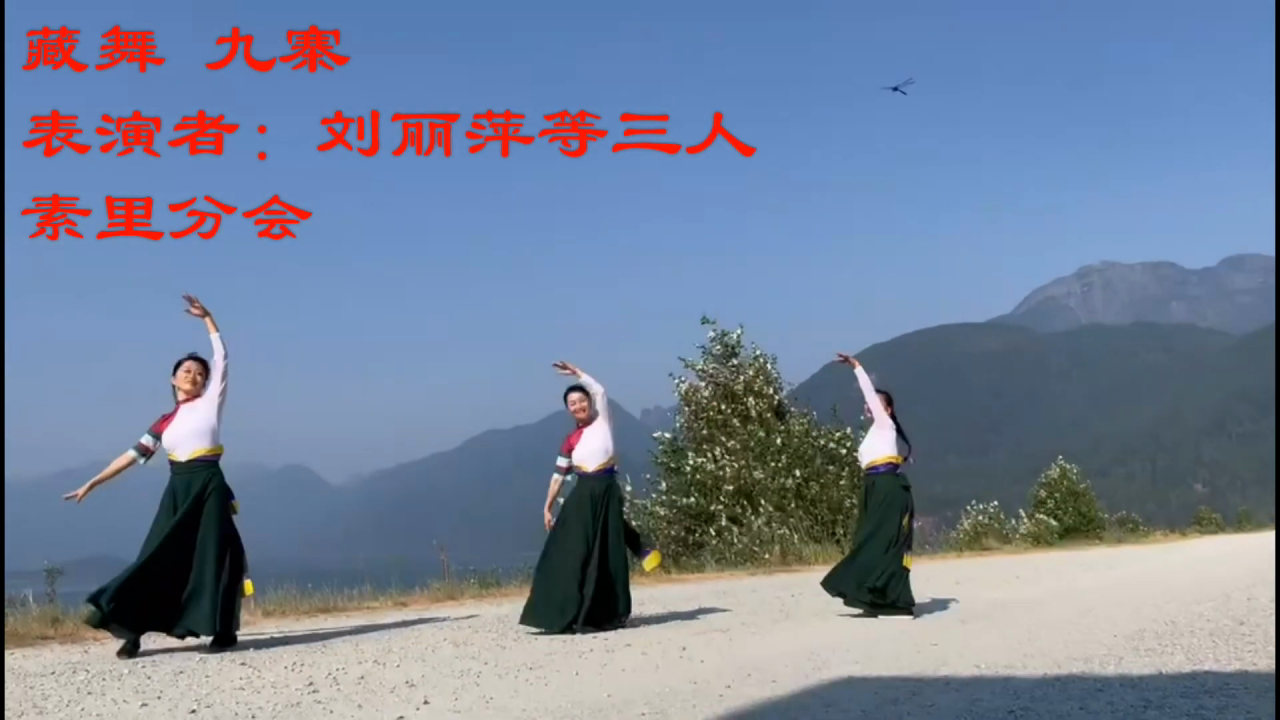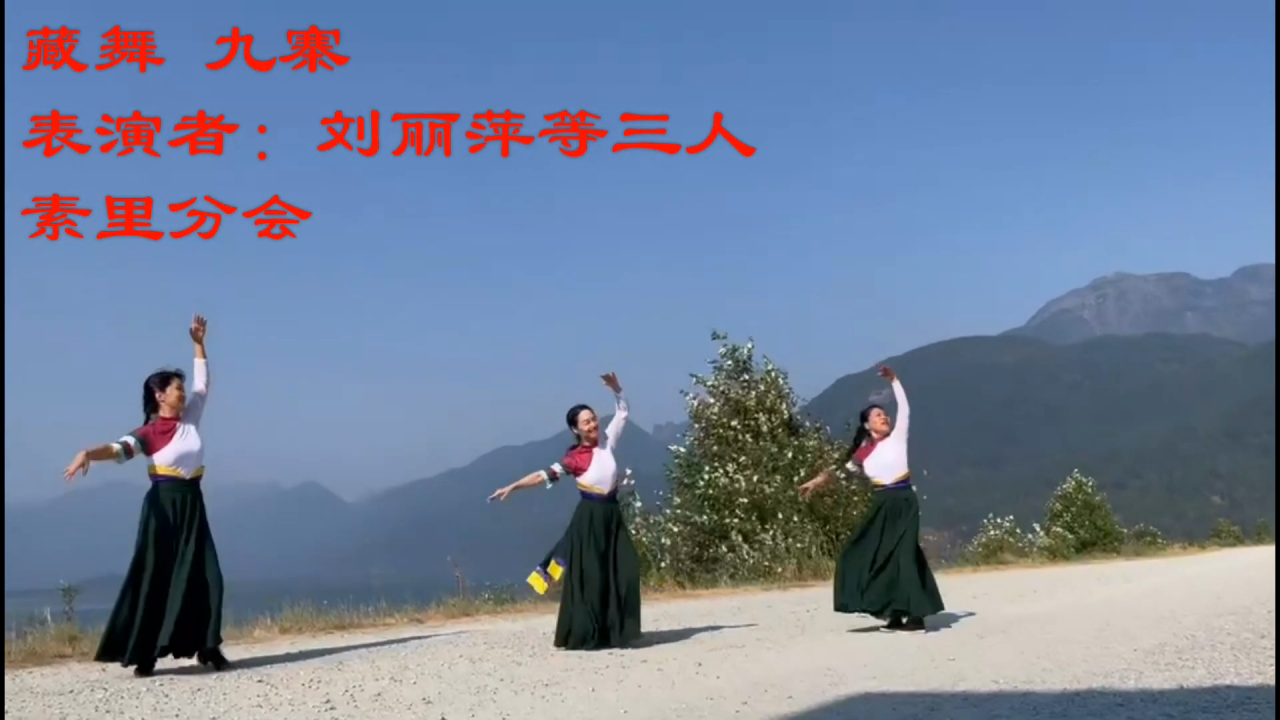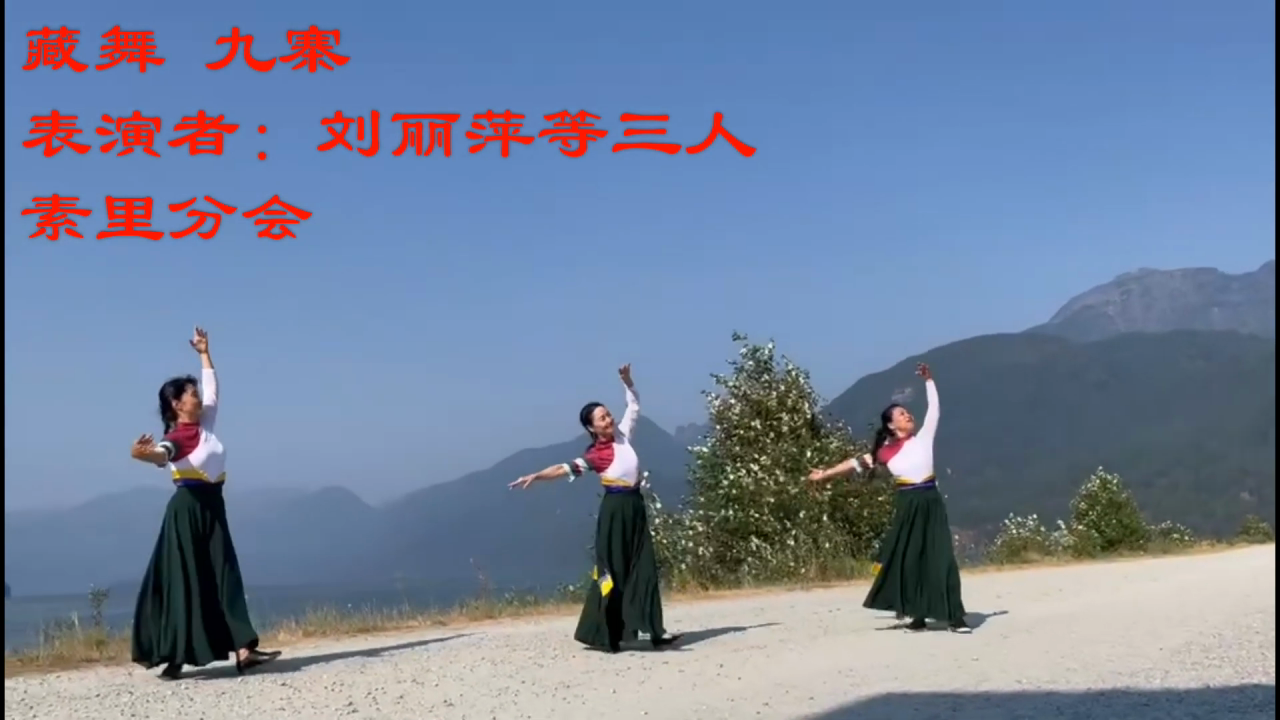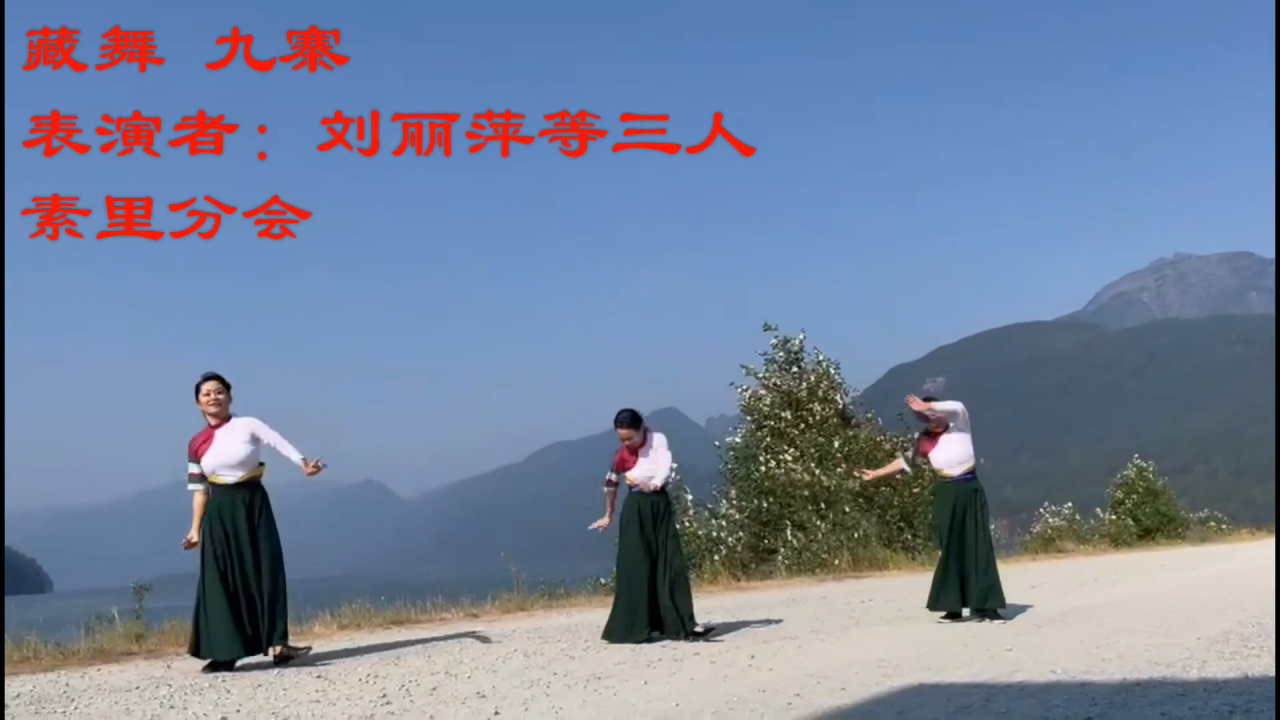
dt=0.5s
person 1, frame 1
left shoulder: (210, 403)
right shoulder: (164, 423)
left elbow: (221, 359)
right elbow: (134, 455)
left wrist: (207, 317)
right wrist: (93, 483)
left hip: (208, 485)
right hip: (178, 489)
left knee: (211, 558)
right knee: (160, 557)
left ankle: (223, 632)
right ankle: (131, 629)
person 1, frame 2
left shoulder: (192, 423)
right shoulder: (147, 433)
left elbow: (202, 383)
right elbow: (115, 451)
left wrist: (199, 343)
right wrist: (87, 454)
left hip: (192, 504)
right hip: (164, 506)
left knee: (203, 576)
right knee: (156, 577)
left ankle: (205, 646)
right ankle: (145, 655)
person 1, frame 3
left shoulder: (206, 427)
right shoulder: (174, 438)
left elbow: (212, 390)
right elbow: (159, 455)
left wrist: (204, 353)
right wrist: (141, 452)
left hip: (213, 509)
right hip: (188, 510)
left knee: (225, 579)
right knee: (185, 582)
left ankle: (243, 651)
right ankle: (175, 658)
person 1, frame 4
left shoulder: (247, 426)
right shoulder: (196, 444)
left elbow: (278, 442)
right elbow: (198, 488)
left wrist: (304, 462)
right wrist: (195, 527)
left hip: (252, 506)
right hip: (220, 510)
left knee: (265, 576)
right knee: (221, 578)
left ankle: (277, 646)
right ankle: (225, 652)
person 2, frame 1
left shoulder: (602, 423)
right shoulder: (572, 439)
left elbow: (600, 392)
right elbow: (558, 475)
left wrist: (578, 374)
right wrist: (548, 507)
left hip: (606, 491)
right hip: (583, 492)
left knee: (608, 555)
right knee: (572, 555)
left ankle: (609, 614)
right ankle: (565, 617)
person 2, frame 2
left shoulder: (607, 442)
right shoulder: (574, 458)
left elbow: (623, 412)
right elbow: (543, 475)
left wrist: (616, 388)
right wrist: (512, 486)
left hip: (612, 514)
right hip: (589, 516)
left knee: (625, 570)
right knee: (590, 575)
left ankle: (617, 629)
right ankle: (584, 635)
person 2, frame 3
left shoulder: (623, 436)
right shoulder: (594, 455)
left elbow: (634, 406)
right elbow: (565, 468)
left wrist: (627, 381)
right wrist: (535, 476)
left hip: (636, 507)
right hip: (615, 509)
left knee: (644, 570)
right knee: (614, 573)
left ankle: (654, 631)
right ankle: (606, 635)
person 2, frame 4
left shoulder: (658, 440)
right shoulder: (621, 457)
left elbow: (666, 468)
right elbow: (609, 486)
left wrist: (657, 480)
right wrist: (607, 516)
left hip: (660, 508)
right hip: (635, 513)
left knee: (672, 566)
right knee: (637, 569)
left ankle: (685, 624)
right ankle: (638, 629)
person 3, frame 1
left shoulder: (885, 425)
right shoulder: (880, 432)
left elbow: (870, 392)
left wrist: (856, 365)
right wrist: (904, 502)
left hip: (887, 487)
right hip: (877, 489)
left knee: (882, 542)
right knee: (876, 543)
left ankle: (896, 602)
right ankle: (888, 601)
person 3, frame 2
left shoulder: (897, 437)
right shoulder: (863, 452)
left elbow: (903, 408)
left wrist: (894, 380)
right wrist: (815, 483)
left hip: (904, 501)
right hip: (882, 505)
left knee: (902, 557)
right knee: (874, 557)
left ankle: (914, 616)
right ankle: (896, 615)
person 3, frame 3
left shoulder: (923, 437)
right shoulder: (886, 452)
left elbow: (934, 409)
right elbow: (858, 463)
left wrist: (928, 380)
right wrist: (826, 473)
left hip: (931, 501)
right hip: (907, 504)
left knee: (942, 557)
right knee: (908, 558)
left ankle: (955, 616)
right ankle: (918, 615)
person 3, frame 4
left shoulder: (959, 426)
right shoulder: (925, 442)
left elbow: (959, 408)
right elbow: (904, 463)
left wrist: (929, 405)
right wrist: (876, 473)
left hip: (970, 492)
right hip: (946, 497)
left knee: (979, 548)
right knee: (951, 549)
left ankle: (989, 607)
right ankle: (954, 607)
